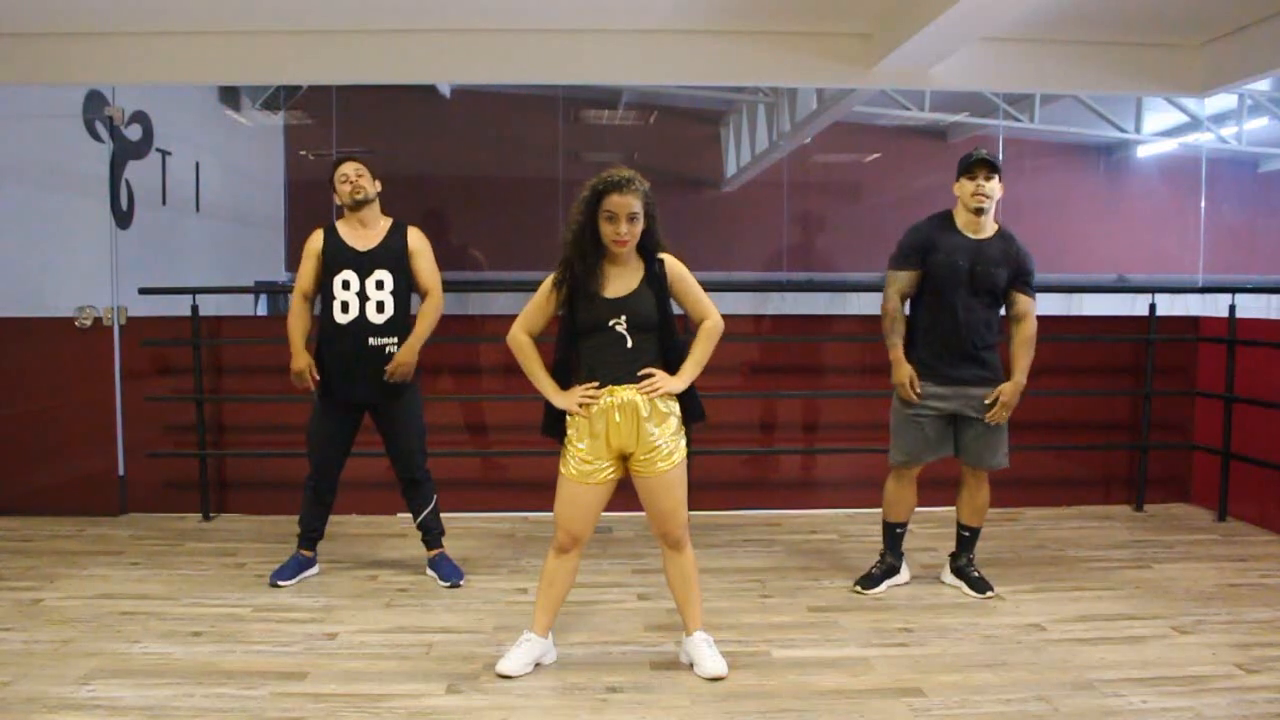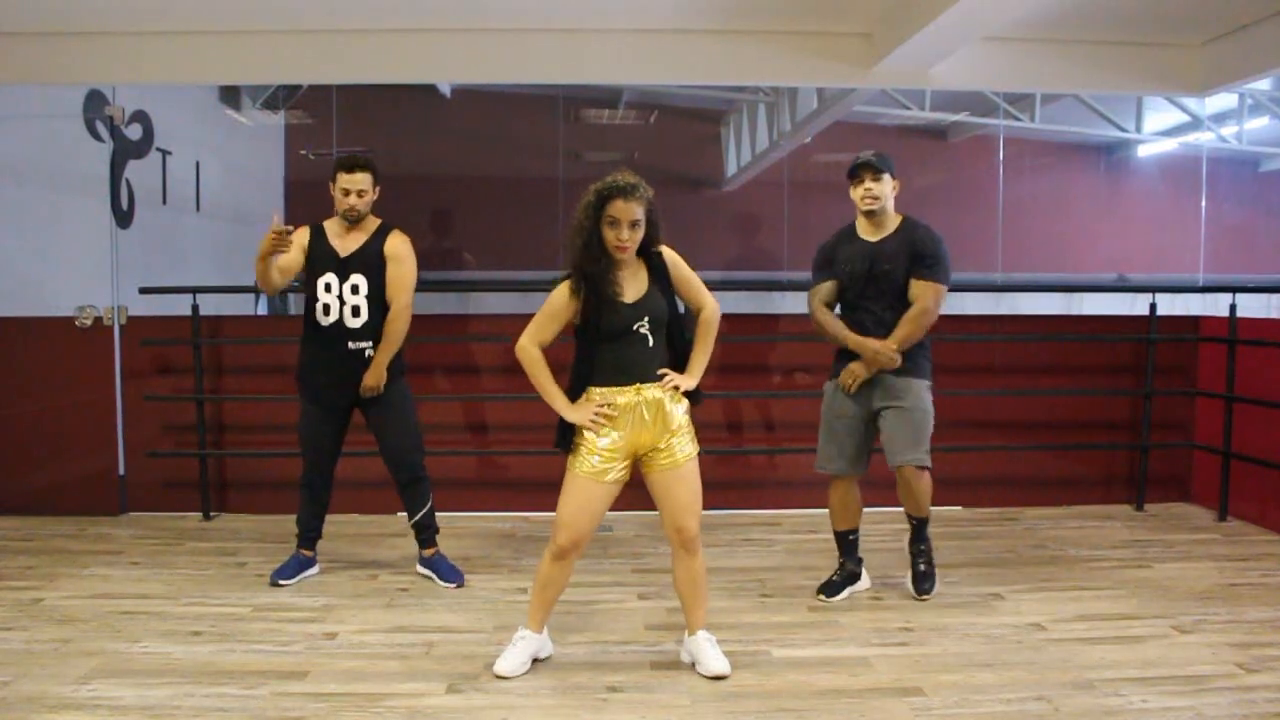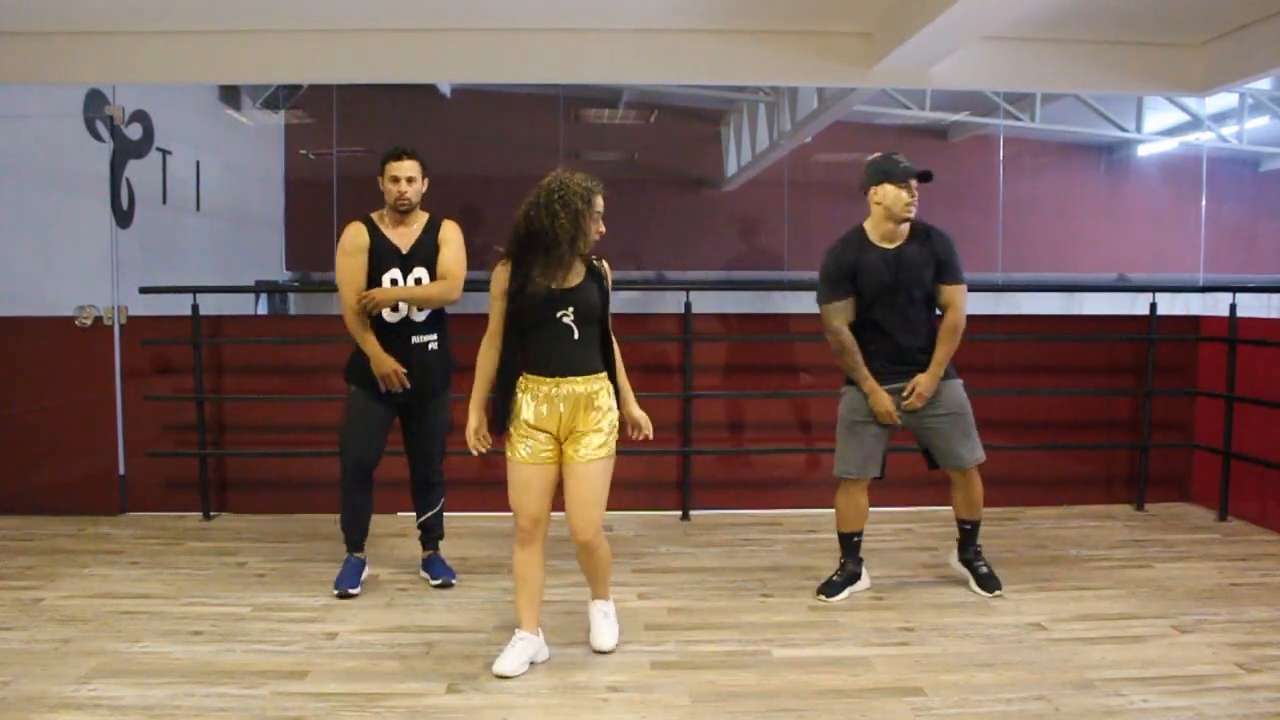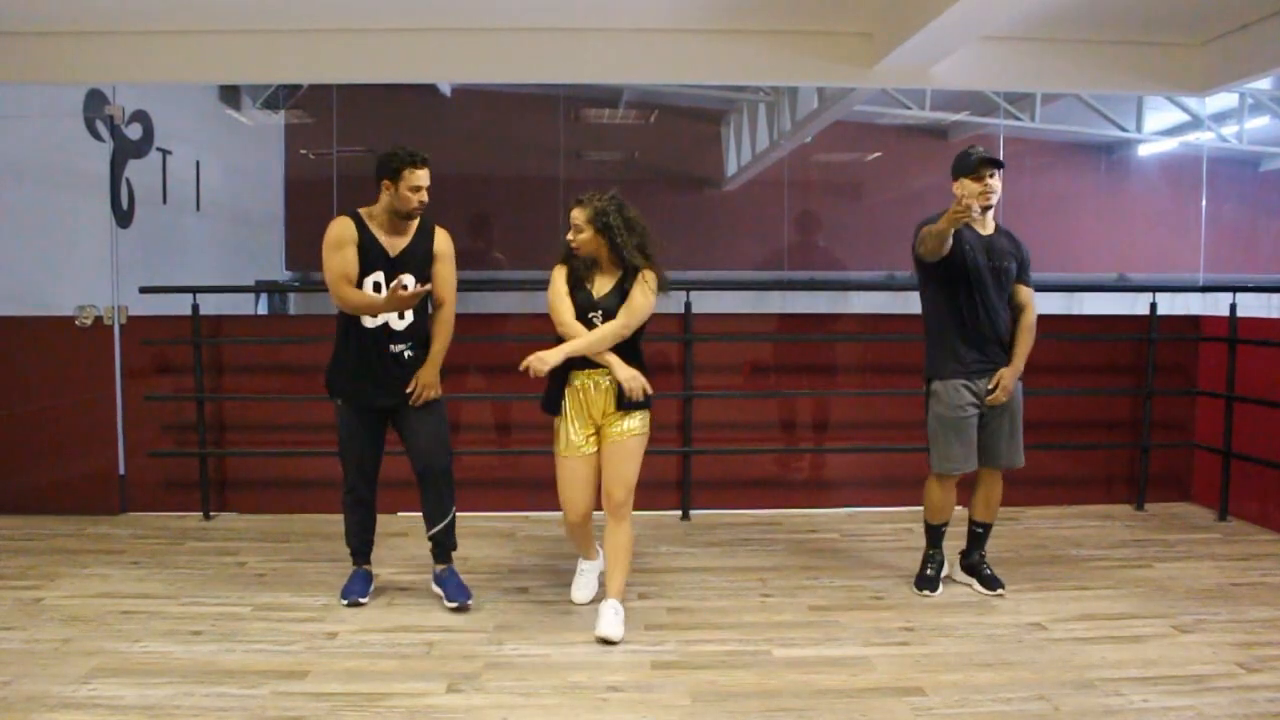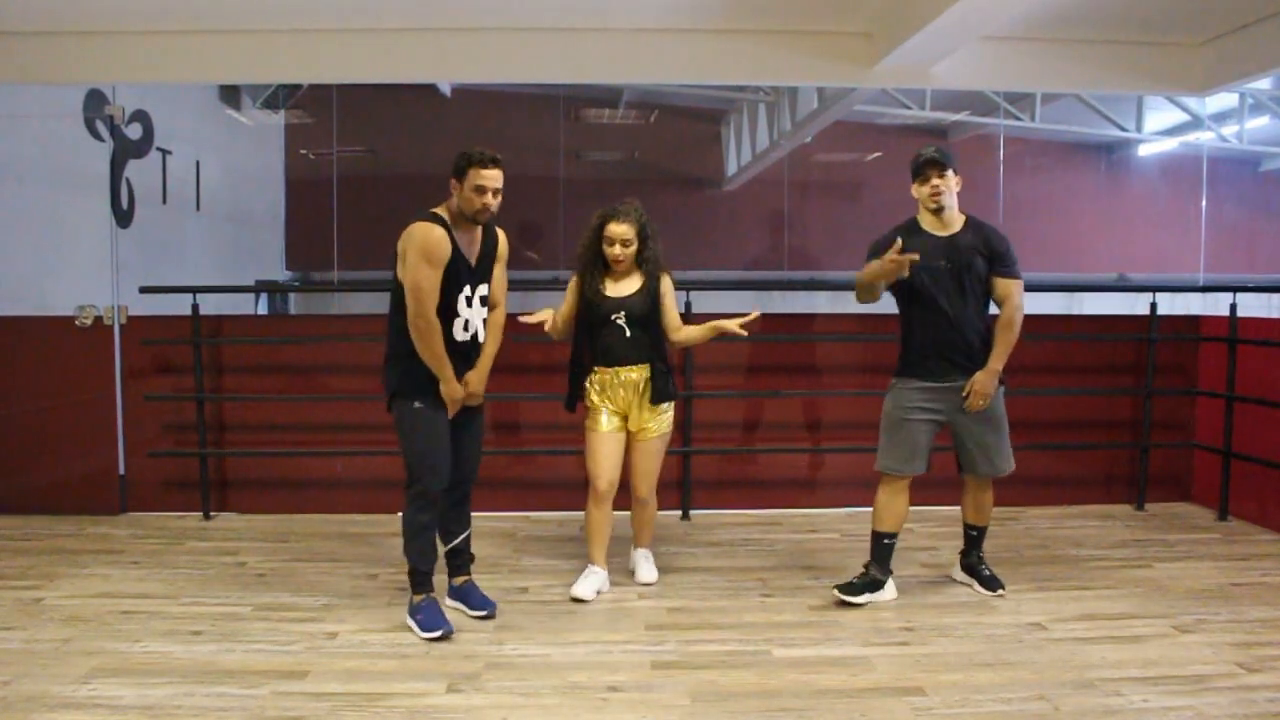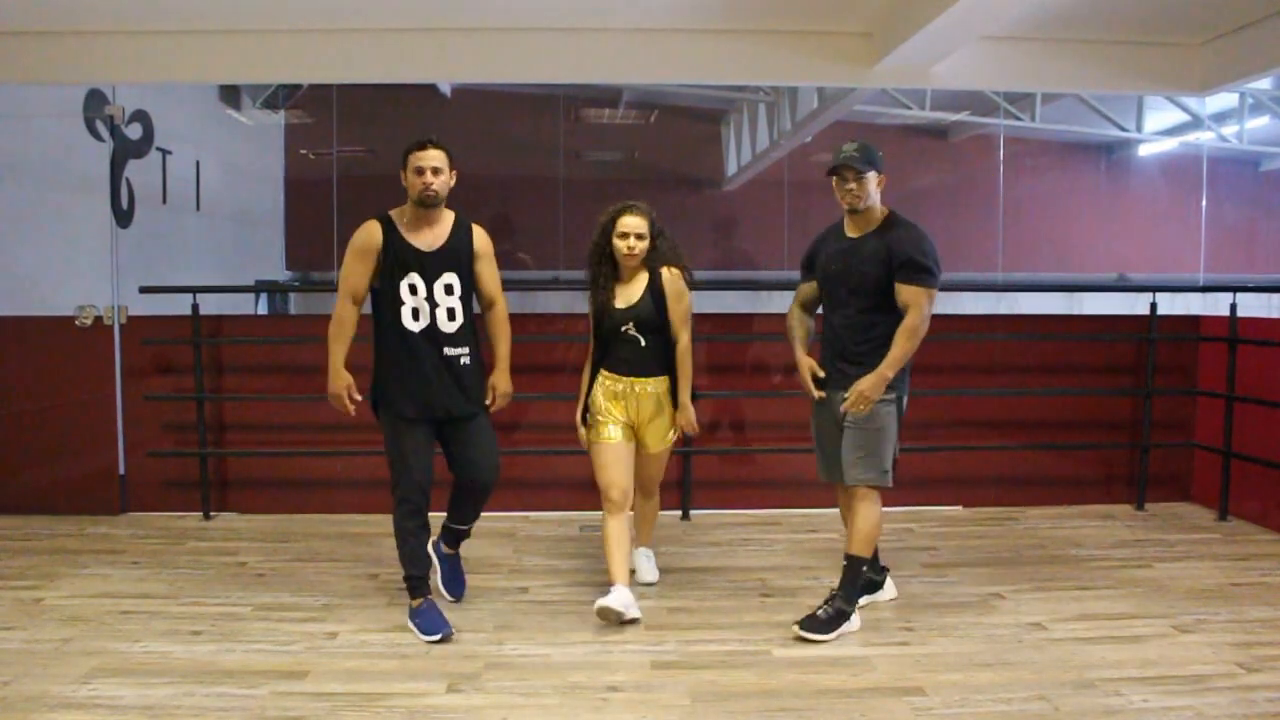
dt=0.7s
person 1, frame 1
left shoulder: (664, 269)
right shoulder: (571, 276)
left elbow: (711, 321)
right elbow: (520, 334)
left wrist: (682, 379)
right wrist: (554, 392)
left hip: (654, 417)
right hip: (590, 422)
left knee: (674, 534)
right knee: (568, 538)
left ankle: (696, 639)
right ankle: (537, 638)
person 1, frame 2
left shoulder: (665, 265)
right shoulder: (578, 286)
left elbow: (710, 311)
right elbow: (528, 346)
left wrist: (691, 376)
right wrist: (565, 406)
left hip: (667, 416)
right hip: (605, 421)
left knee: (686, 534)
right knee: (567, 538)
left ankle: (698, 638)
right ankle: (532, 634)
person 1, frame 3
left shoulder: (599, 272)
right shoulder: (512, 271)
right elbow: (495, 342)
left wrist: (629, 400)
right wrist: (477, 409)
left hip: (593, 405)
right hip: (531, 406)
left knee: (585, 531)
right knee: (529, 526)
left ankle: (602, 603)
right ankle: (529, 635)
person 1, frame 4
left shoulder: (642, 278)
right shoulder: (564, 273)
left elbow: (619, 329)
right elbow: (568, 326)
left wrist: (559, 354)
right wrist: (616, 366)
left hip: (624, 400)
right hip: (574, 396)
left knee: (618, 503)
right knee: (576, 512)
left ankle: (613, 601)
right ankle: (590, 557)
person 1, frame 5
left shoulder: (657, 281)
right shoulder: (584, 280)
left elbow: (676, 333)
right elbow: (565, 329)
left wrist: (718, 327)
right wrist: (550, 317)
left hip: (649, 389)
right hip: (601, 391)
left knee: (643, 490)
right knee: (601, 486)
left ankle: (642, 550)
right ankle: (596, 568)
person 1, frame 6
left shoulder: (667, 276)
right shoulder: (603, 288)
left elbow: (683, 341)
right elbow: (594, 350)
left wrist: (686, 403)
right wrist: (583, 407)
left hip: (657, 396)
right hip: (610, 397)
left knee: (647, 486)
right knee: (615, 496)
left ankle: (643, 548)
right ankle: (620, 592)
person 2, frame 1
left shoulder: (409, 237)
right shoulder: (320, 240)
left elbow: (433, 295)
right elbow: (302, 298)
left wrist: (412, 346)
right wrist: (299, 351)
left hip: (392, 374)
right hip: (336, 376)
left knee: (413, 467)
right knee: (322, 468)
left ankle: (436, 552)
right ankle: (306, 553)
person 2, frame 2
left shoulder: (394, 242)
right shoulder: (308, 237)
left elbow: (400, 309)
right elbow: (268, 284)
left wrist: (380, 365)
right wrist: (268, 251)
left hip: (381, 371)
right hip: (322, 374)
left knee: (409, 463)
right knee: (316, 467)
left ankle: (429, 552)
right ankle: (305, 552)
person 2, frame 3
left shoulder: (446, 231)
right shoulder: (358, 234)
left elbow: (452, 288)
right elbow: (349, 304)
left wrist: (395, 294)
right wrist: (378, 358)
left hip: (429, 370)
right hip: (374, 368)
left knee: (428, 467)
right knee: (356, 462)
left ankle: (431, 552)
right ankle: (355, 555)
person 2, frame 4
left shoulder: (436, 238)
right shoulder: (344, 230)
left elbow: (444, 307)
right elbow: (341, 296)
left wrist: (432, 367)
right wrist: (388, 302)
left hip: (414, 376)
right hip: (357, 379)
left knee: (435, 468)
right knee: (358, 479)
left ankle: (444, 566)
right ankle: (361, 567)
person 2, frame 5
left shoulder: (496, 239)
right shoulder: (427, 236)
right elbow: (421, 316)
left wrist: (480, 372)
right wrist: (445, 381)
left hip: (465, 381)
right hip: (418, 382)
left knee: (461, 483)
right knee: (430, 483)
left ankle: (461, 579)
right ankle: (421, 594)
person 2, frame 6
left shoulder: (473, 237)
right shoulder: (374, 235)
left elbow: (493, 303)
right elbow: (348, 299)
left wrist: (502, 366)
right wrist: (337, 365)
left hip: (463, 384)
right hip: (403, 389)
left knee: (480, 476)
right knee: (412, 492)
left ankle: (448, 546)
right ankle: (419, 598)
person 3, frame 1
left shoulder: (1013, 253)
right shoulder: (924, 235)
left elbow: (1024, 320)
right elbow: (893, 298)
left wrist: (1017, 381)
right wrist: (897, 360)
left hip: (984, 383)
right hip: (924, 378)
left knee: (977, 472)
right knee: (905, 468)
left ankle: (962, 562)
right ankle: (891, 561)
person 3, frame 2
left shoulder: (923, 241)
right shoulder: (834, 248)
left elbow: (925, 310)
right elbow: (818, 308)
left wrist: (880, 355)
right wrist: (863, 346)
left hip: (906, 372)
right hip: (850, 371)
left knee: (909, 464)
right knee: (840, 473)
left ankle: (920, 544)
right ankle: (850, 565)
person 3, frame 3
left shoulder: (936, 244)
right shoulder: (843, 255)
left elbow: (955, 311)
right elbow: (837, 329)
left wrist: (932, 375)
right wrist: (870, 389)
left hip: (932, 378)
right hip: (869, 383)
left knee: (965, 467)
right knee: (854, 477)
left ankle: (969, 552)
right ankle: (851, 567)
person 3, frame 4
left shoulder: (1013, 246)
right shoulder: (941, 230)
left elbow: (1025, 310)
right elbow: (930, 243)
left wrist: (1015, 368)
right wrist: (948, 223)
left hip: (1001, 375)
right hip: (952, 375)
left knee: (993, 469)
right knee: (946, 470)
left ankle: (973, 559)
right ankle: (934, 556)
person 3, frame 5
left shoulder: (990, 240)
right shoulder: (898, 243)
left elbow: (1012, 307)
right elbow: (864, 292)
left wrist: (993, 370)
right wrist: (880, 273)
left hip: (975, 379)
right hip: (914, 381)
left knee: (981, 475)
right knee: (894, 475)
left ankle: (971, 560)
right ankle: (877, 573)
person 3, frame 6
left shoulder: (907, 241)
right shoulder: (824, 243)
left elbow: (918, 315)
right elbow: (801, 304)
left wrist: (881, 377)
right wrist: (801, 355)
left hip: (877, 383)
right hip: (829, 380)
left knee: (864, 485)
right knee: (849, 484)
left ankle: (846, 601)
right ankle: (873, 575)
